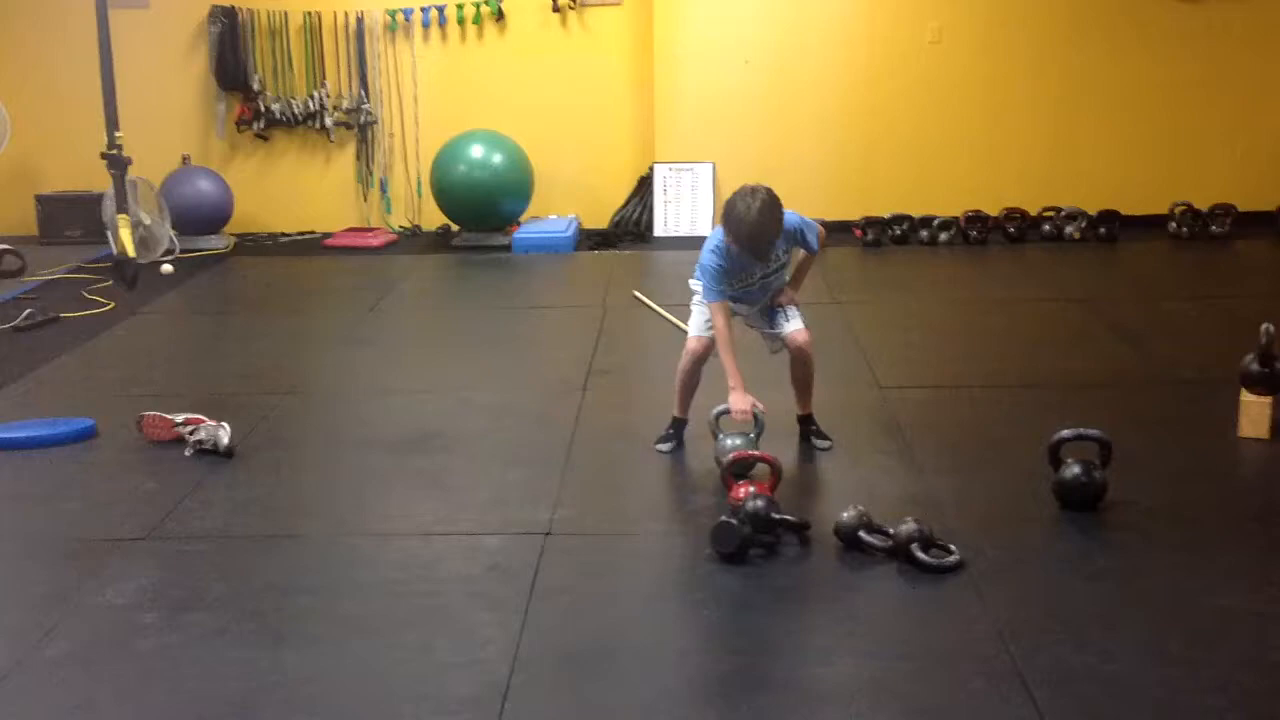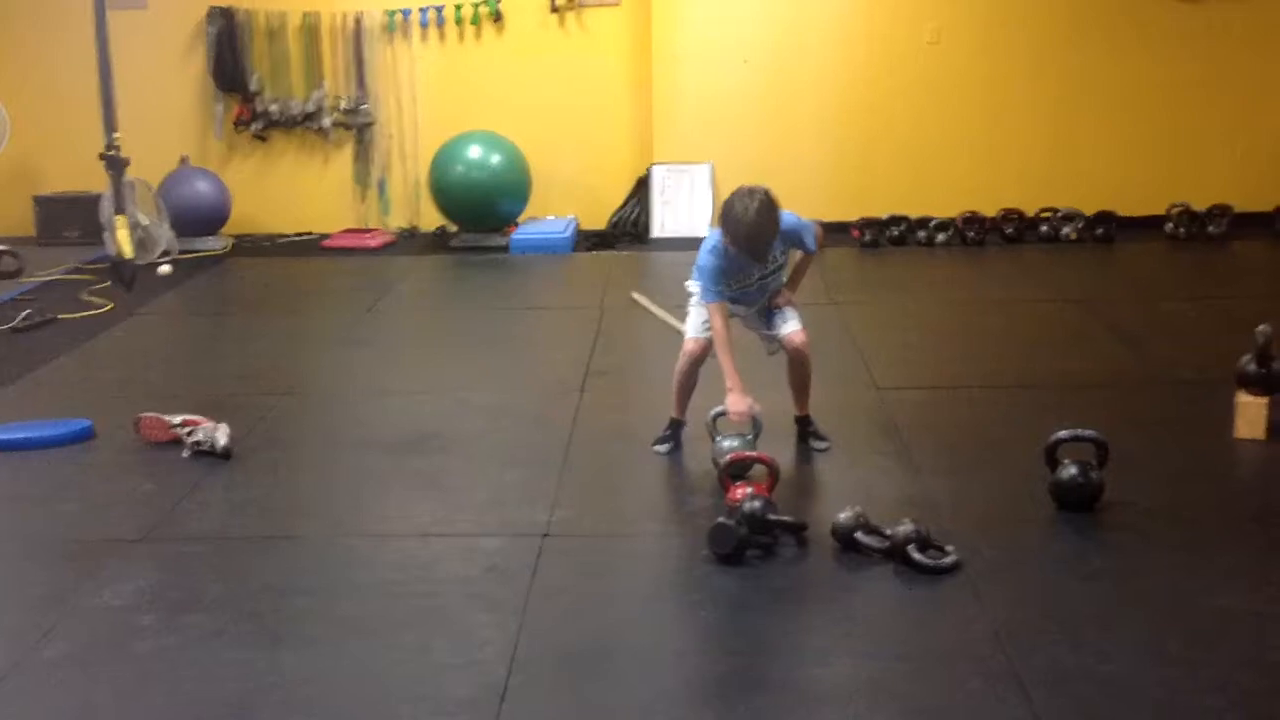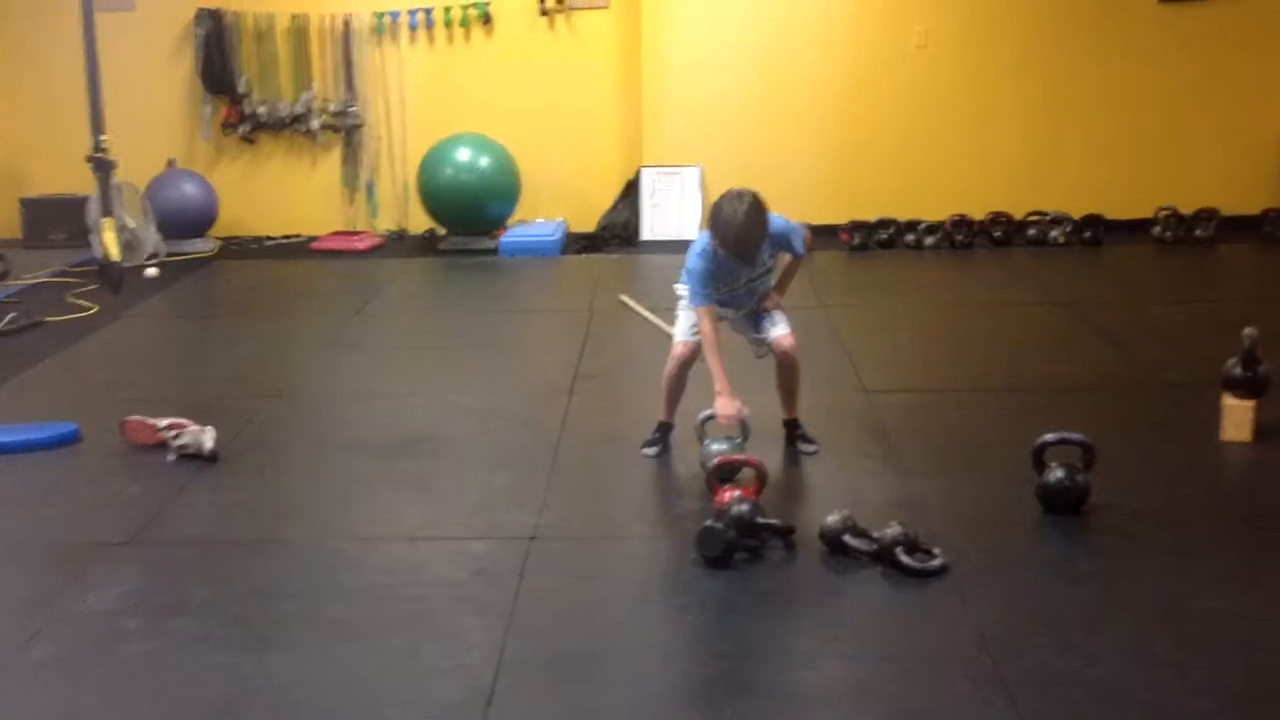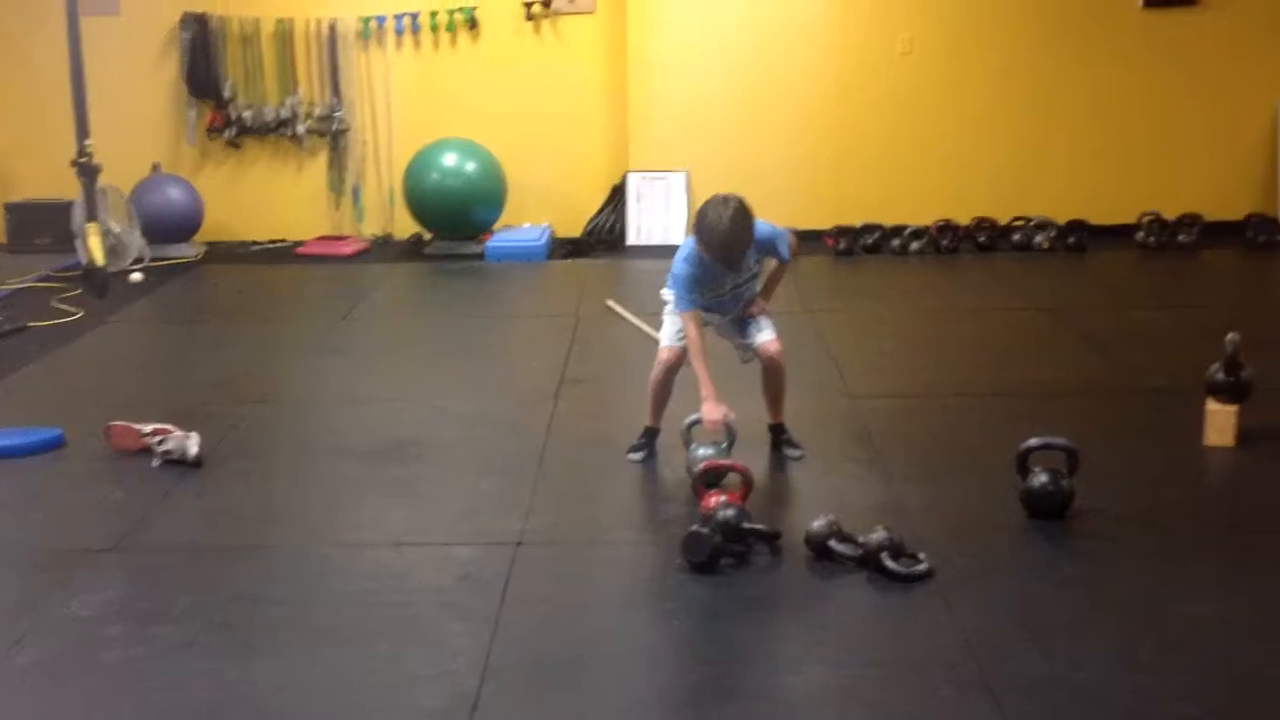
dt=0.1s
person 1, frame 1
left shoulder: (791, 225)
right shoulder: (714, 253)
left elbow: (819, 236)
right elbow: (720, 321)
left wrist: (793, 286)
right wrist: (736, 388)
left hip: (769, 294)
right hip: (717, 296)
left knee: (801, 343)
right knee: (695, 349)
left ankle: (806, 421)
right ankle: (678, 423)
person 1, frame 2
left shoulder: (788, 226)
right shoulder: (712, 253)
left elbow: (816, 236)
right elbow: (718, 322)
left wrist: (790, 288)
right wrist: (734, 389)
left hip: (767, 295)
right hip: (714, 296)
left knee: (798, 344)
right knee: (692, 350)
left ankle: (804, 422)
right ankle: (675, 425)
person 1, frame 3
left shoulder: (777, 229)
right shoulder: (700, 257)
left elbow: (804, 239)
right elbow: (707, 324)
left wrist: (778, 291)
right wrist: (723, 392)
left hip: (756, 298)
right hip: (704, 300)
left knee: (786, 348)
right knee: (681, 354)
left ankle: (792, 425)
right ankle: (663, 428)
person 1, frame 4
left shoulder: (763, 235)
right shoulder: (686, 262)
left elbow: (790, 245)
right elbow: (693, 330)
left wrist: (764, 296)
right wrist: (709, 397)
left hip: (741, 303)
right hip: (689, 304)
left knee: (772, 353)
right knee: (667, 359)
left ankle: (778, 430)
right ankle: (650, 433)
